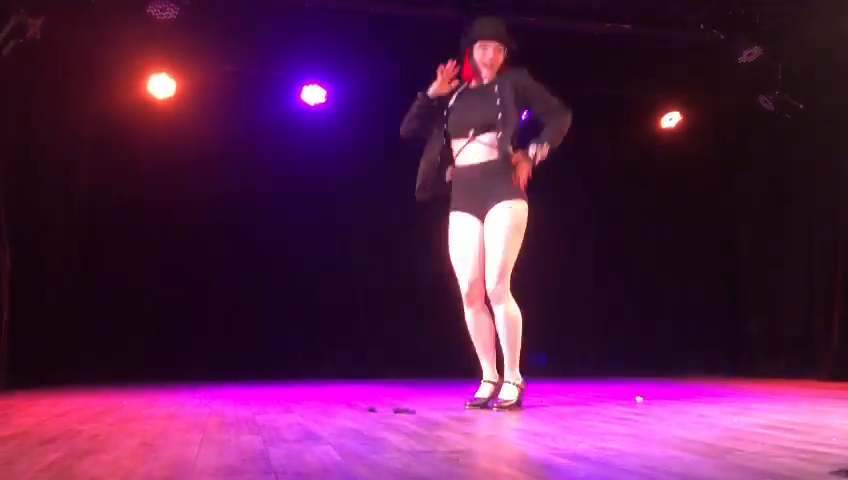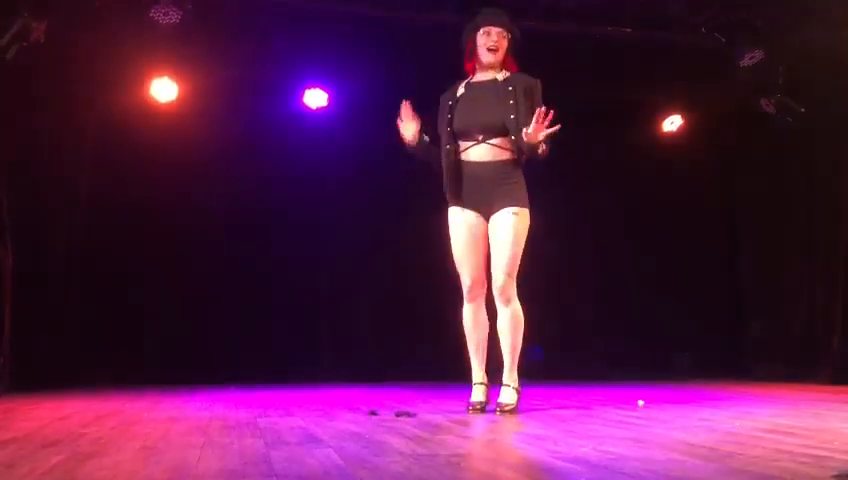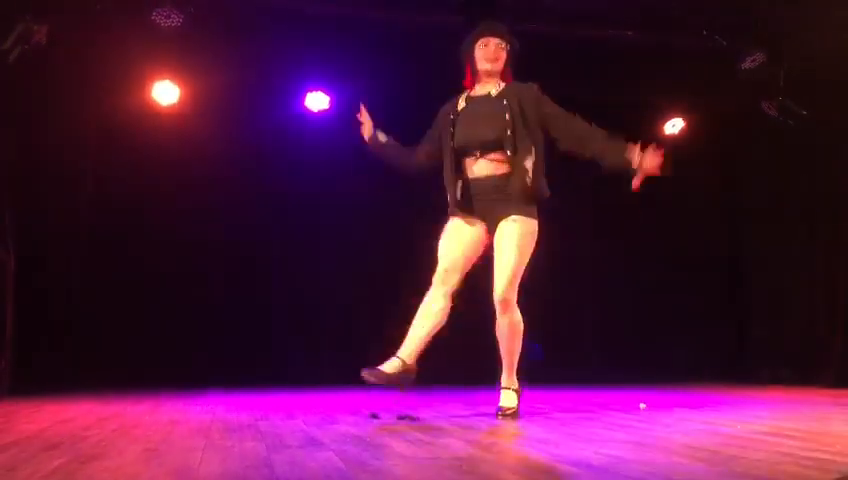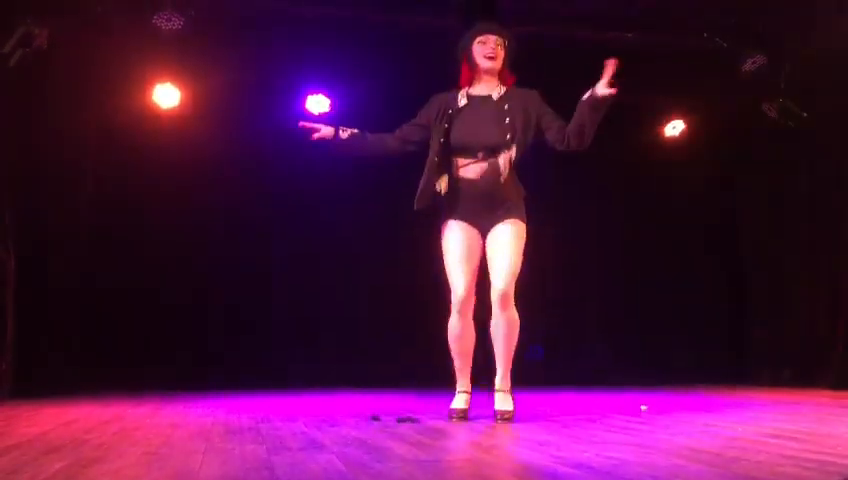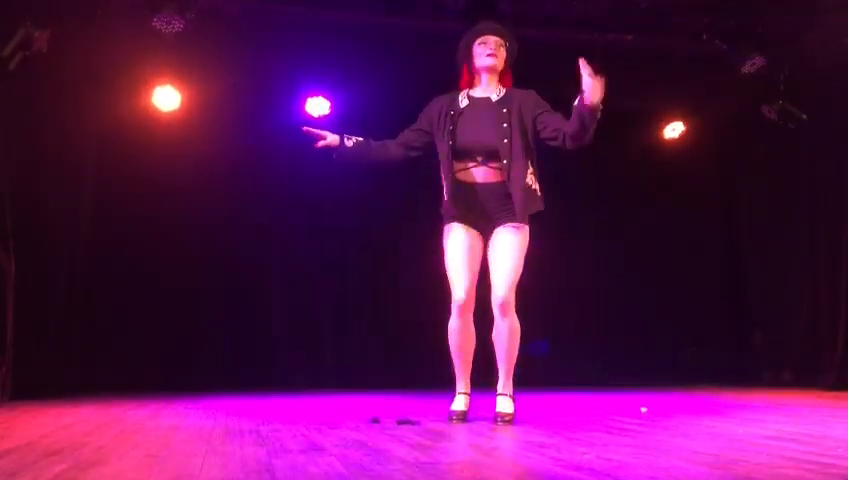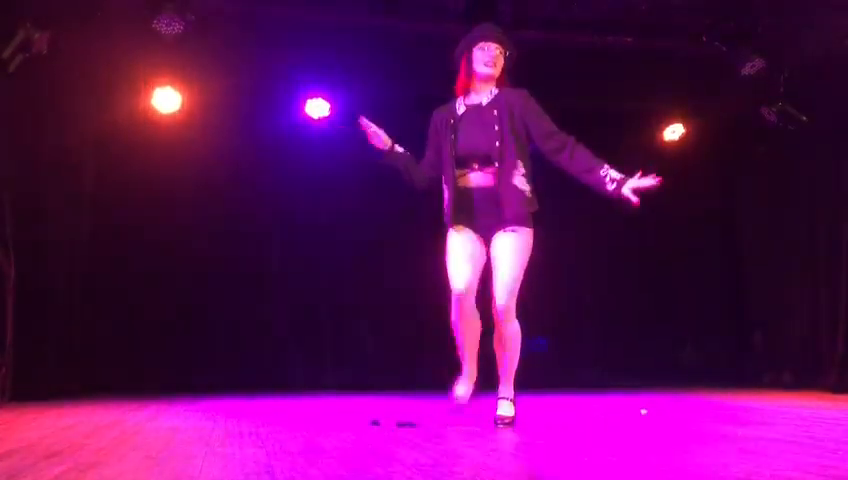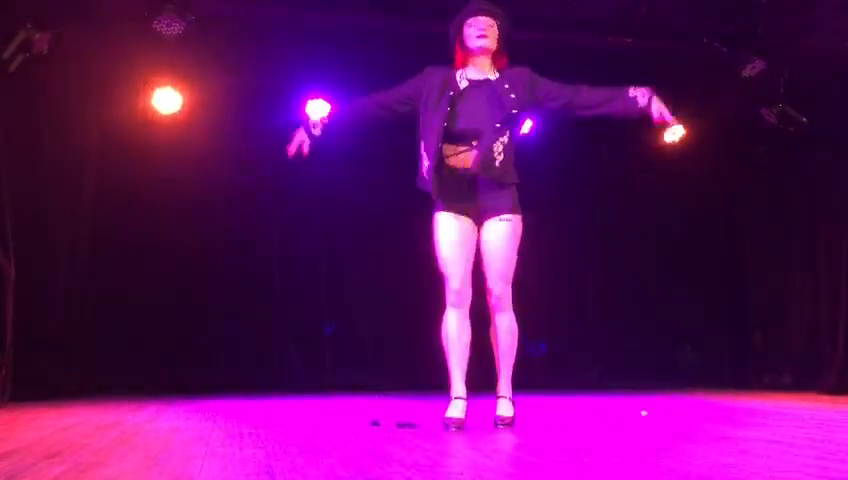
dt=0.3s
person 1, frame 1
left shoulder: (514, 83)
right shoulder: (451, 96)
left elbow: (560, 116)
right elbow: (409, 131)
left wrist: (535, 153)
right wrist: (432, 97)
left hip: (502, 192)
right hip: (463, 199)
left knee: (496, 286)
right knee: (469, 291)
left ankle: (512, 379)
right ankle: (489, 377)
person 1, frame 2
left shoulder: (524, 86)
right shoulder: (453, 95)
left elbow: (531, 149)
right elbow: (444, 155)
left wrist: (533, 141)
right wrist: (414, 139)
left hip: (507, 192)
right hip: (464, 195)
left knee: (503, 287)
right knee: (472, 289)
left ankle: (509, 383)
right ankle: (478, 382)
person 1, frame 3
left shoulder: (524, 97)
right shoulder: (452, 110)
left elbow: (575, 133)
right elbow: (421, 158)
left wrist: (629, 158)
right wrist: (376, 139)
left hip: (515, 205)
right hip: (469, 208)
left knee: (503, 295)
right knee: (443, 278)
left ankle: (510, 386)
right ankle: (403, 361)
person 1, frame 4
left shoulder: (523, 102)
right shoulder: (446, 104)
left elbow: (570, 139)
right elbow: (396, 142)
left wrist: (595, 97)
right wrist: (339, 134)
left hip: (504, 209)
right hip: (460, 211)
left knee: (502, 294)
right knee: (462, 300)
left ankle: (503, 387)
right ankle: (463, 388)
person 1, frame 5
left shoulder: (522, 101)
right shoulder: (445, 104)
left elbow: (565, 135)
right elbow: (393, 150)
left wrist: (587, 106)
right wrist: (341, 143)
left hip: (507, 211)
right hip: (459, 213)
left knee: (503, 301)
right knee: (461, 304)
left ankle: (505, 391)
right ankle: (461, 389)
person 1, frame 6
left shoulder: (515, 102)
right shoulder: (445, 116)
left elbow: (561, 147)
right elbow: (424, 175)
left wrist: (615, 181)
right wrist: (390, 148)
left hip: (509, 216)
right hip: (464, 218)
left knee: (503, 306)
right knee: (461, 292)
left ankle: (505, 395)
right ankle: (467, 369)
person 1, frame 7
left shoulder: (516, 81)
right shoulder: (436, 80)
left elbow: (577, 98)
right elbow: (381, 103)
left wrist: (639, 99)
right wrist: (319, 123)
left hip: (498, 199)
right hip: (452, 200)
left knee: (499, 298)
right knee: (457, 294)
left ankle: (504, 395)
right ankle: (457, 396)
